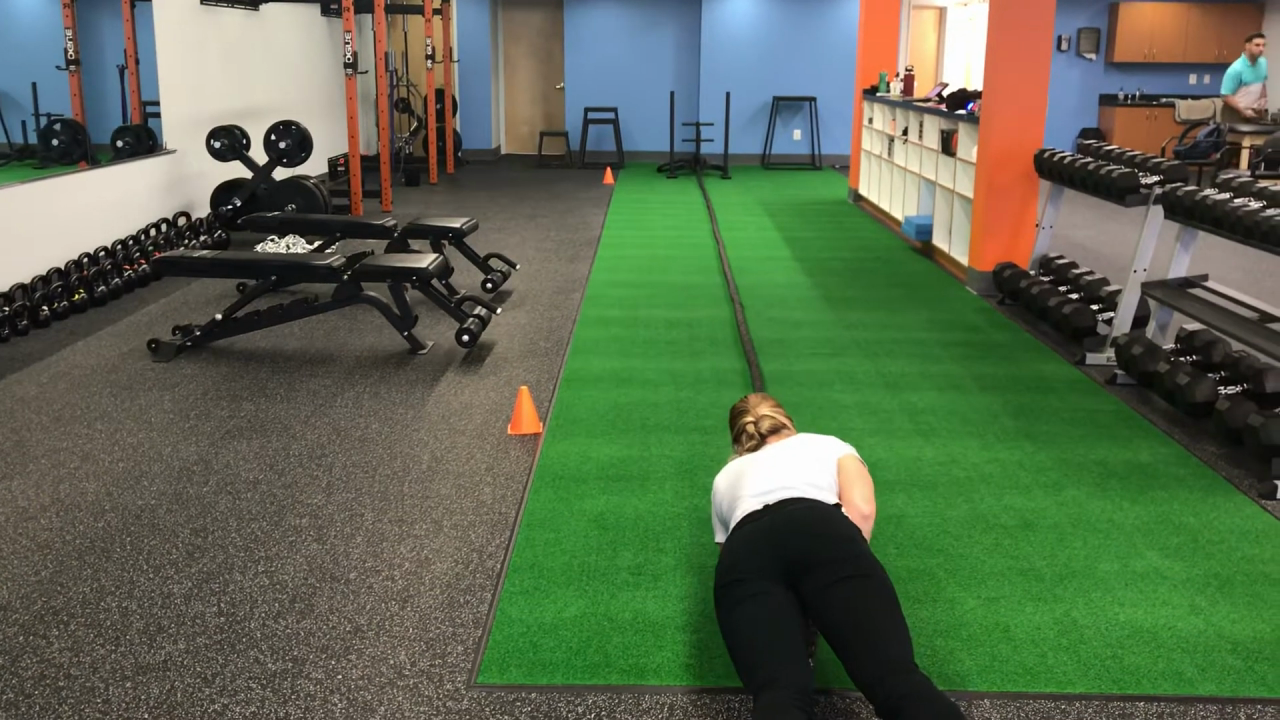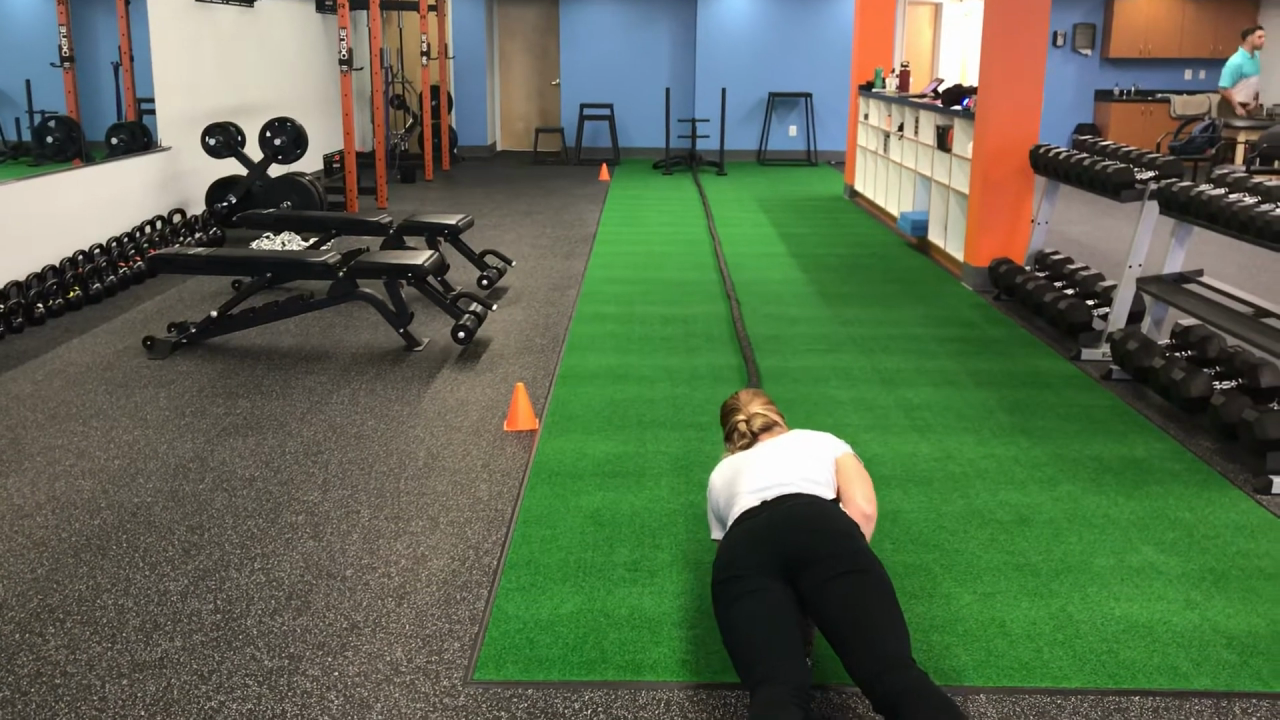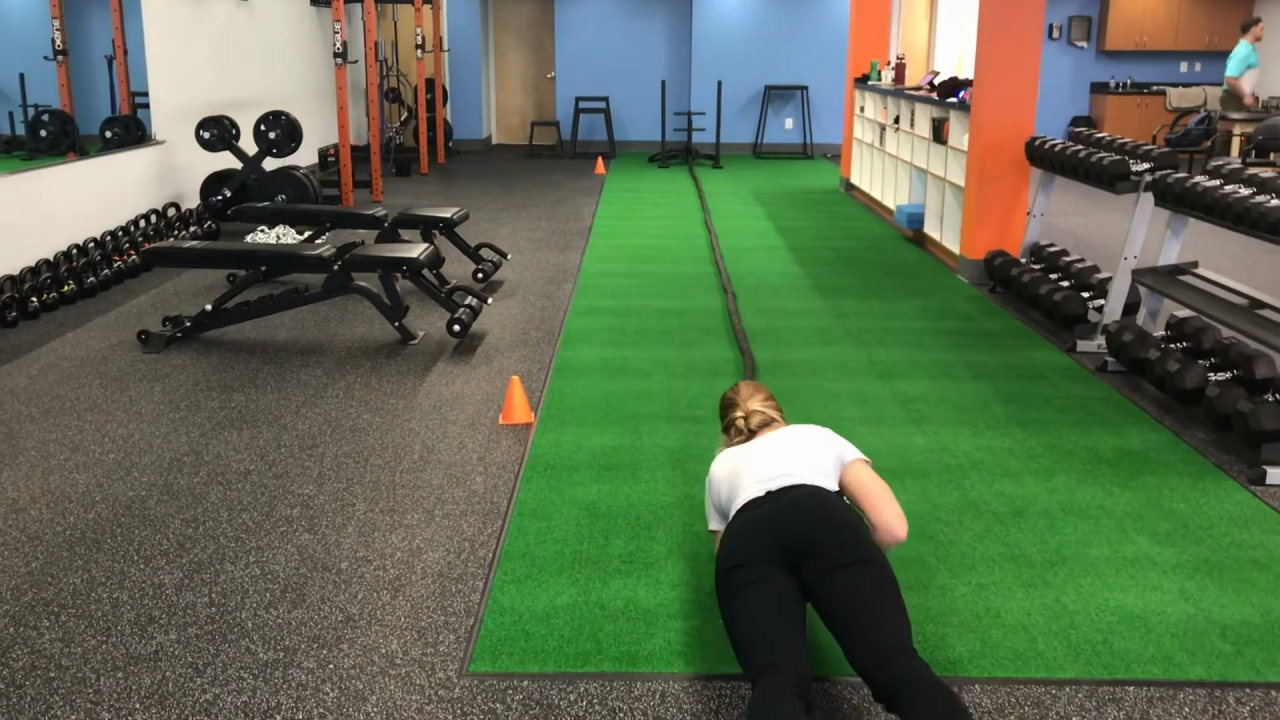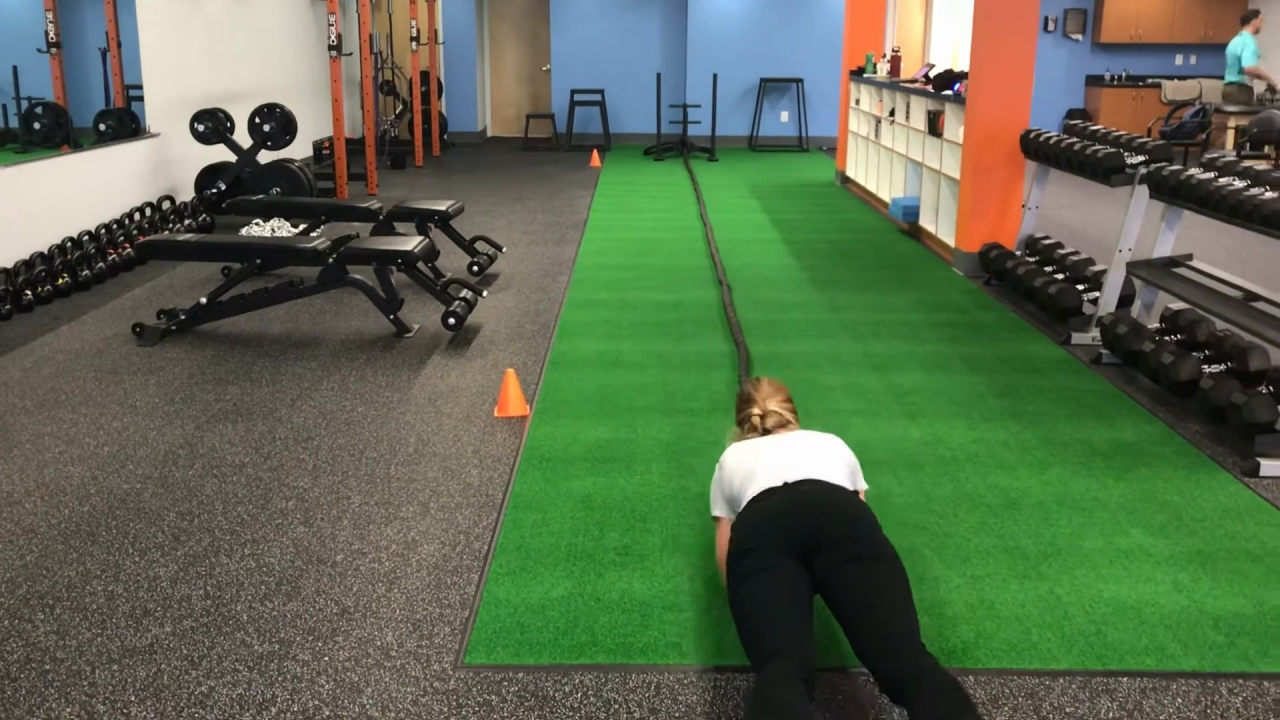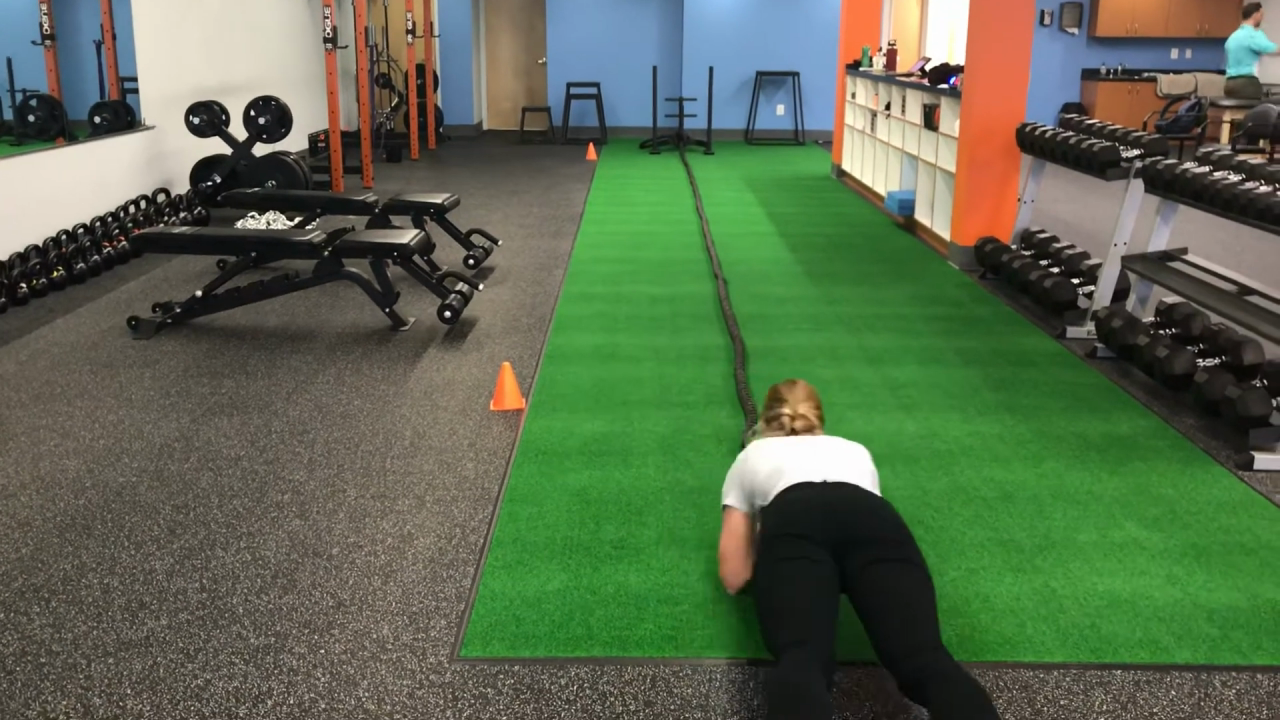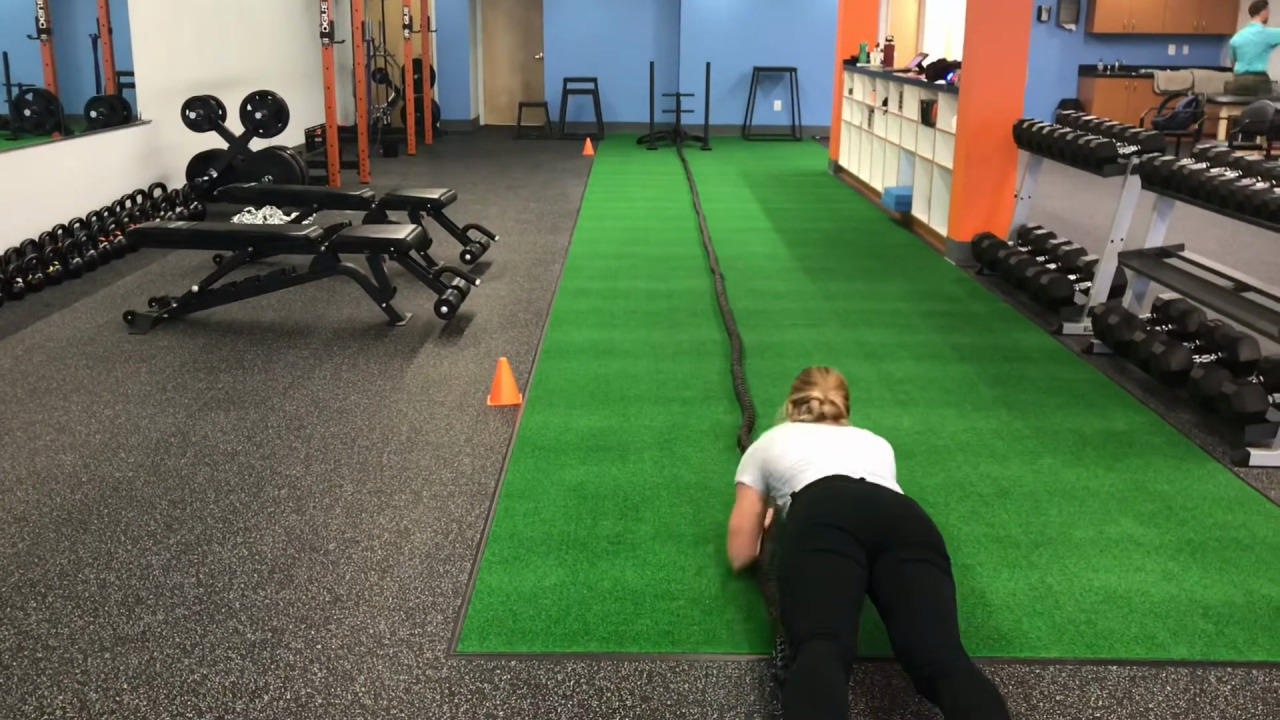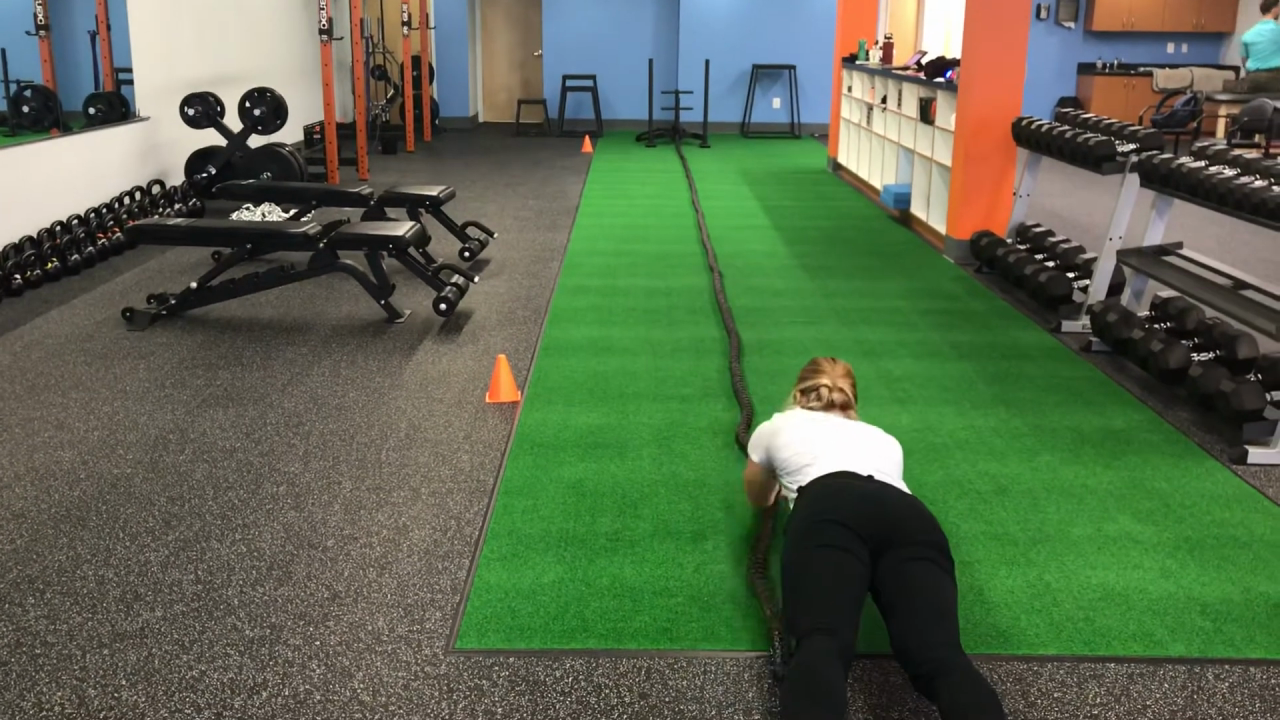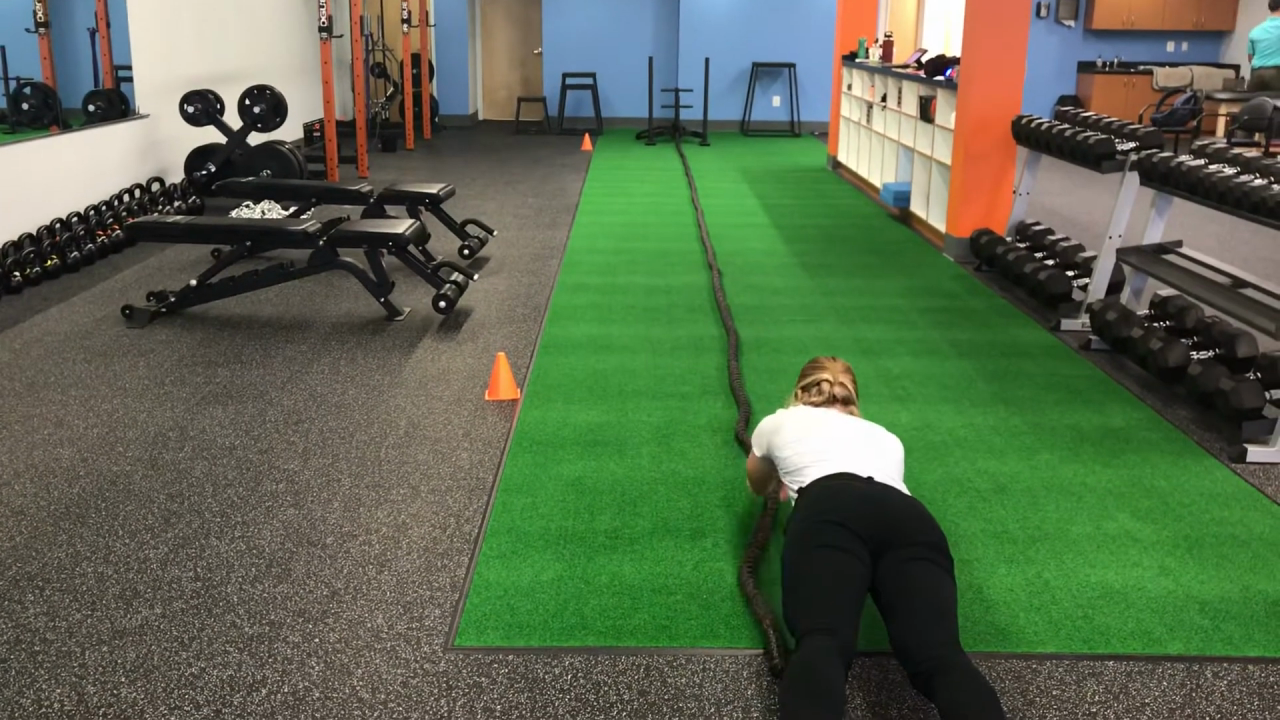
dt=0.2s
person 1, frame 1
left shoulder: (725, 477)
right shoulder: (830, 445)
right elbow: (861, 507)
right wrist: (830, 606)
left hip: (746, 555)
right hip: (824, 536)
right knee: (897, 679)
person 1, frame 2
left shoulder: (721, 474)
right shoulder: (824, 441)
right elbow: (862, 507)
right wrist: (830, 602)
left hip: (743, 552)
right hip: (822, 532)
left knee: (778, 693)
right knee: (895, 674)
person 1, frame 3
left shoulder: (720, 465)
right shoulder: (821, 436)
right elbow: (893, 526)
left hip: (748, 541)
right hip: (826, 523)
left knee: (778, 683)
right knee: (897, 665)
person 1, frame 4
left shoulder: (731, 457)
right shoulder: (830, 442)
left elbow: (730, 572)
left hip: (762, 529)
right hip: (841, 518)
left knee: (782, 670)
right knee: (905, 658)
person 1, frame 5
left shoulder: (750, 456)
right shoulder: (854, 449)
left elbow: (734, 577)
left hip: (795, 524)
right hip: (876, 521)
left knee: (802, 659)
right knee: (924, 658)
person 1, frame 6
left shoulder: (769, 442)
right shoulder: (876, 442)
left elbow: (739, 555)
left wrist: (768, 518)
left hip: (826, 518)
right hip: (907, 523)
left knee: (820, 652)
right knee: (941, 658)
person 1, frame 7
left shoulder: (776, 427)
right shoulder: (884, 438)
left elbow: (758, 498)
left hip: (830, 515)
right hip: (910, 521)
left knee: (821, 647)
right knee: (938, 656)
person 1, frame 8
left shoulder: (778, 423)
right shoulder: (886, 437)
left elbow: (758, 485)
left hip: (830, 516)
right hip: (911, 522)
left knee: (821, 646)
right knee: (938, 654)
